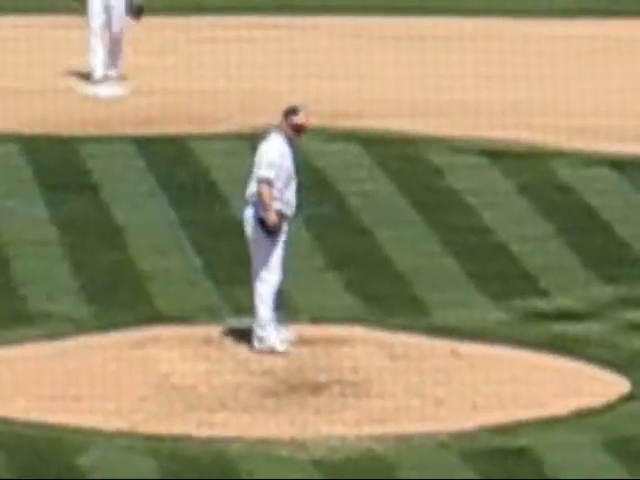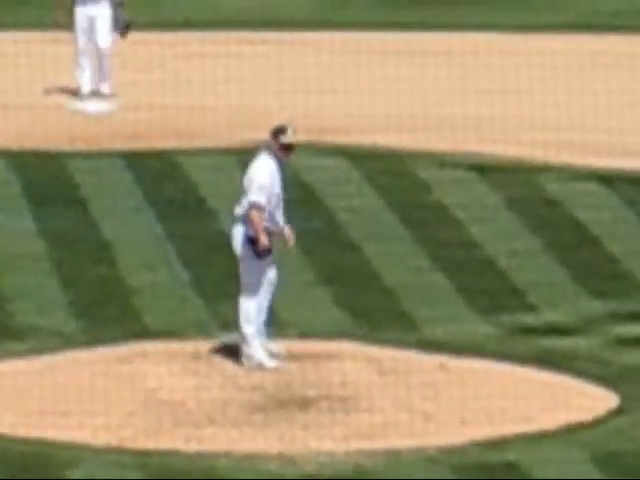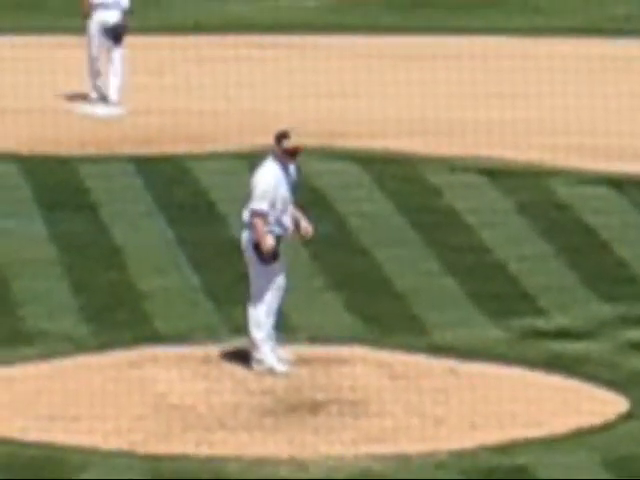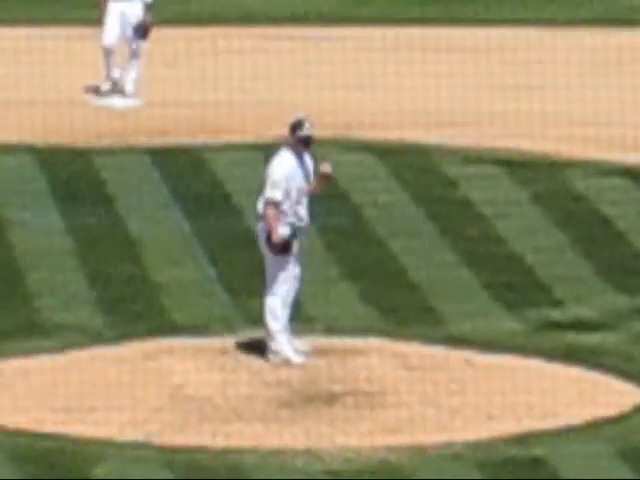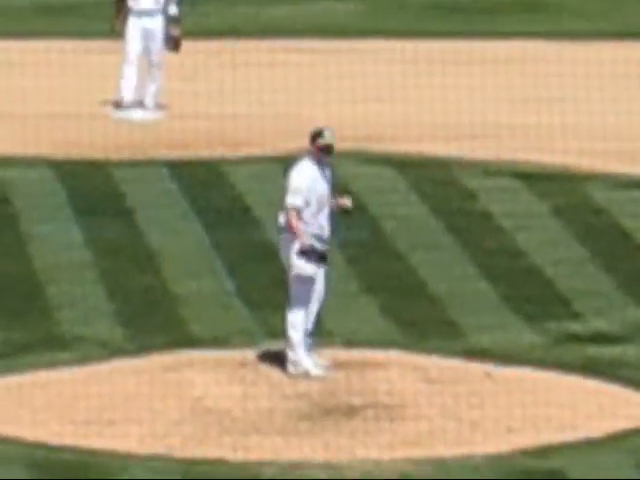
dt=0.3s
person 1, frame 1
left shoulder: (285, 146)
right shoulder: (273, 147)
right elbow: (264, 183)
right wrist: (270, 214)
left hip: (276, 217)
right hip: (263, 217)
left knee: (271, 273)
right knee: (267, 274)
left ankle: (269, 326)
right ankle: (263, 335)
person 1, frame 2
left shoulder: (274, 164)
right shoulder: (263, 168)
right elbow: (254, 207)
left wrist: (283, 226)
right wrist: (261, 237)
left hip: (262, 234)
right hip: (251, 234)
left knee: (267, 282)
right knee: (252, 292)
left ankle: (259, 339)
right ankle: (251, 351)
person 1, frame 3
left shoulder: (289, 169)
right shoulder: (267, 175)
right elbow: (256, 213)
left wrist: (300, 219)
right wrist: (263, 242)
left hip: (275, 238)
right hip: (262, 239)
left knee: (275, 289)
right knee: (261, 295)
left ankle: (268, 345)
right ankle: (261, 355)
person 1, frame 4
left shoulder: (306, 159)
right shoulder: (282, 164)
left elbow: (309, 188)
right elbow: (271, 202)
left wrist: (321, 176)
right wrist: (275, 233)
left hip: (292, 230)
right hip: (278, 230)
left knee: (291, 281)
right knee: (278, 287)
left ankle: (283, 337)
right ankle: (277, 346)
person 1, frame 5
left shoulder: (325, 171)
right shoulder: (302, 172)
right elbow: (291, 210)
left wrist: (338, 201)
right wrist: (301, 239)
left hip: (316, 241)
right hip: (299, 242)
left knee: (315, 295)
right knee: (301, 299)
left ankle: (304, 351)
right ankle: (297, 359)
